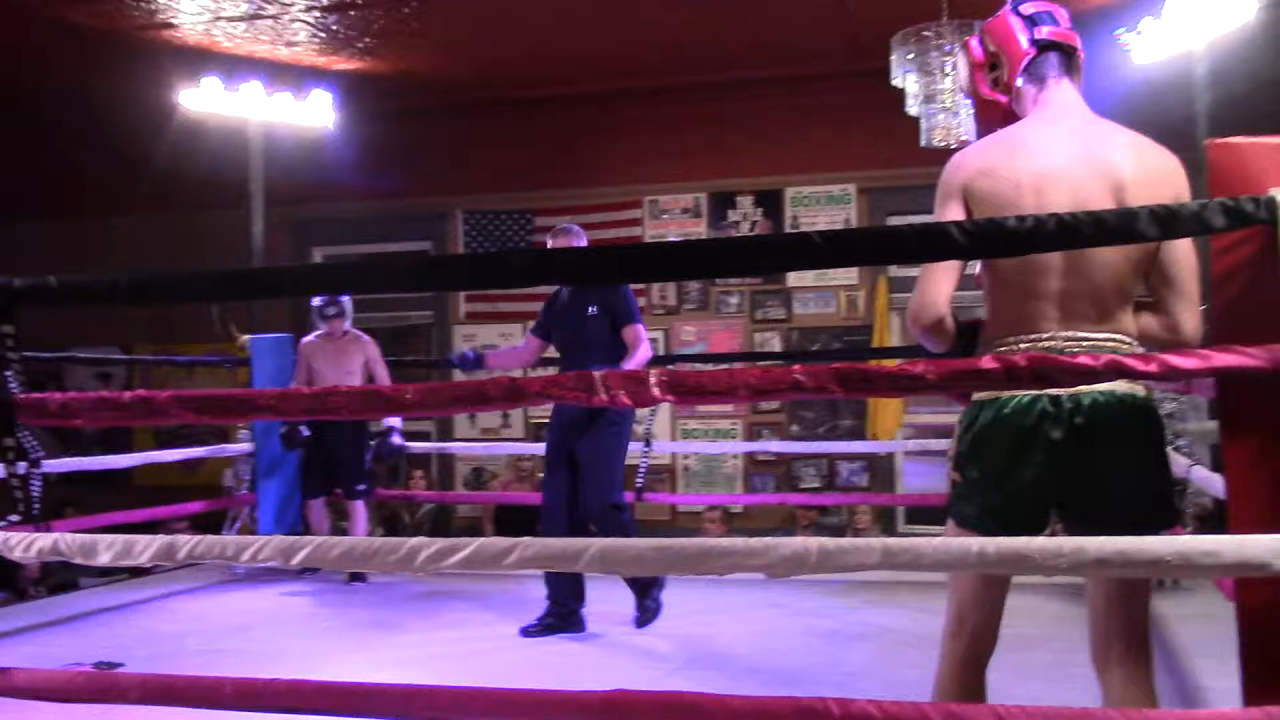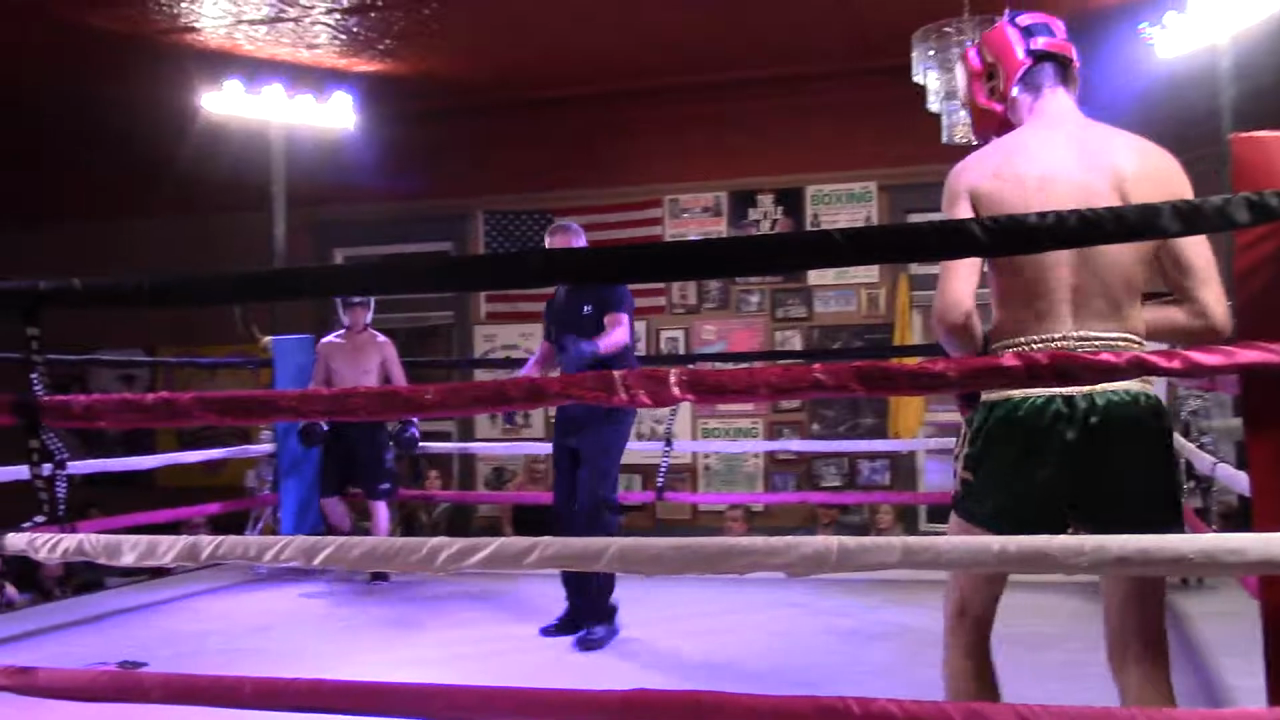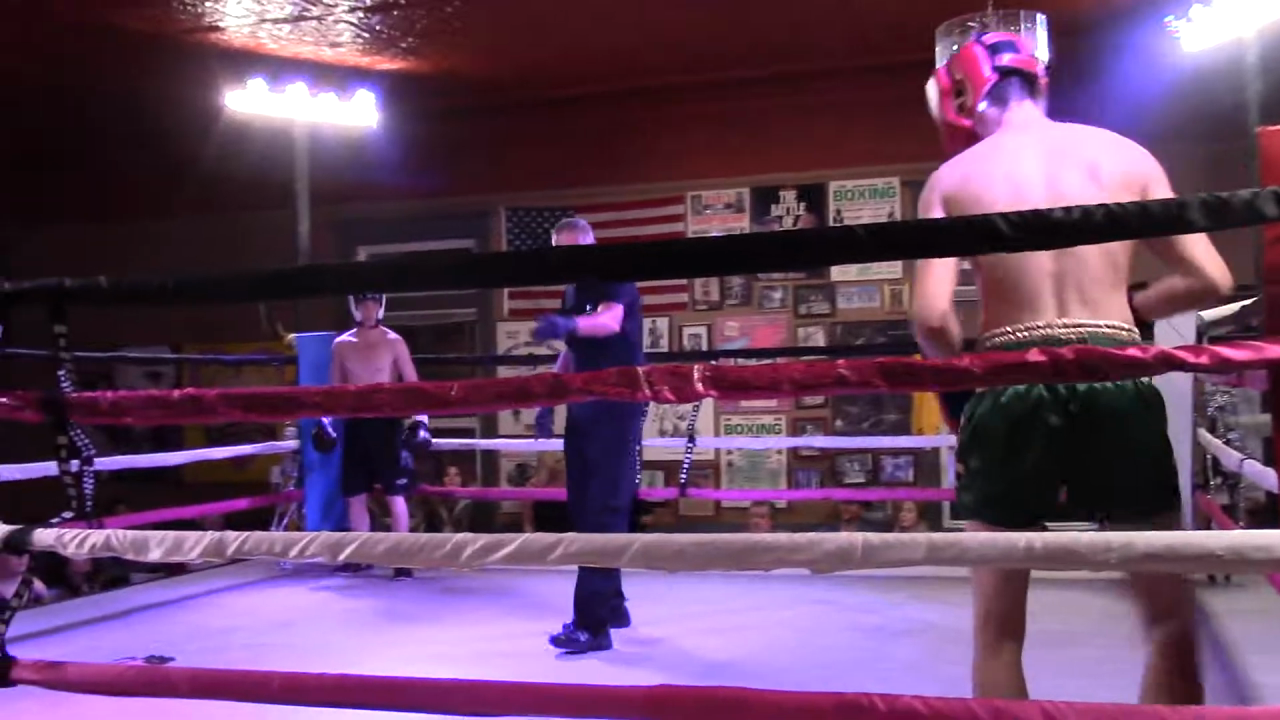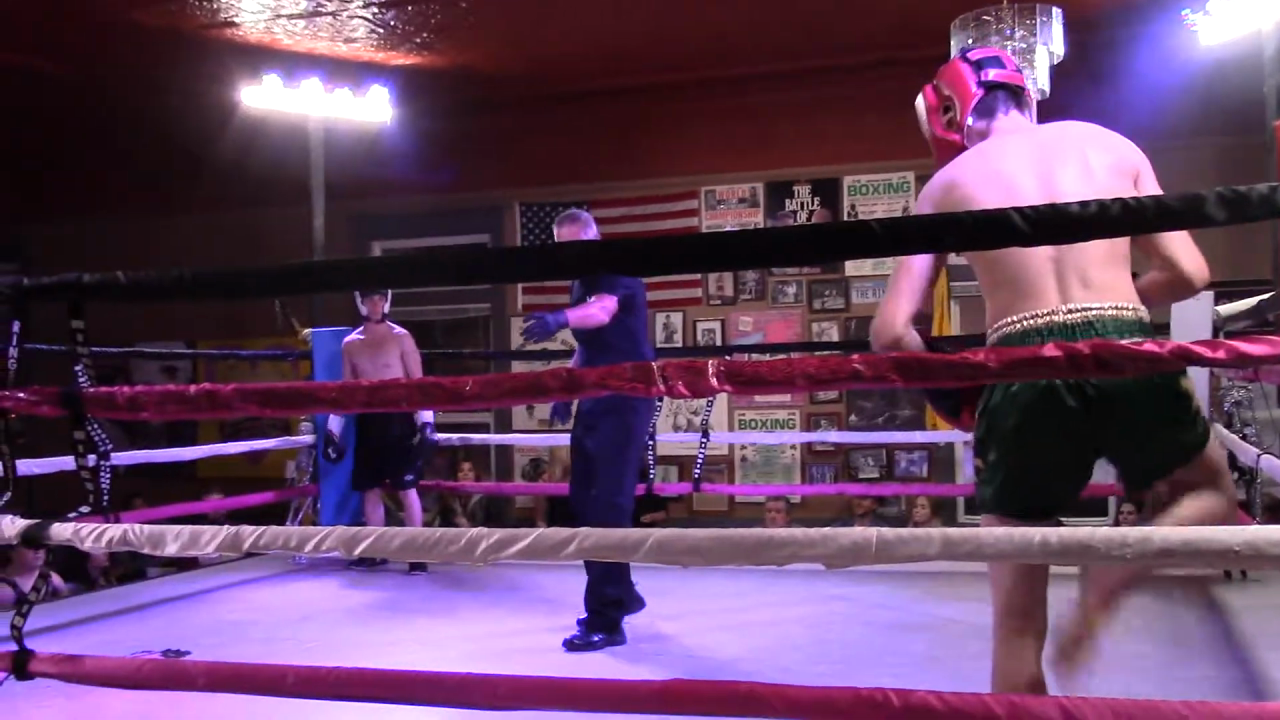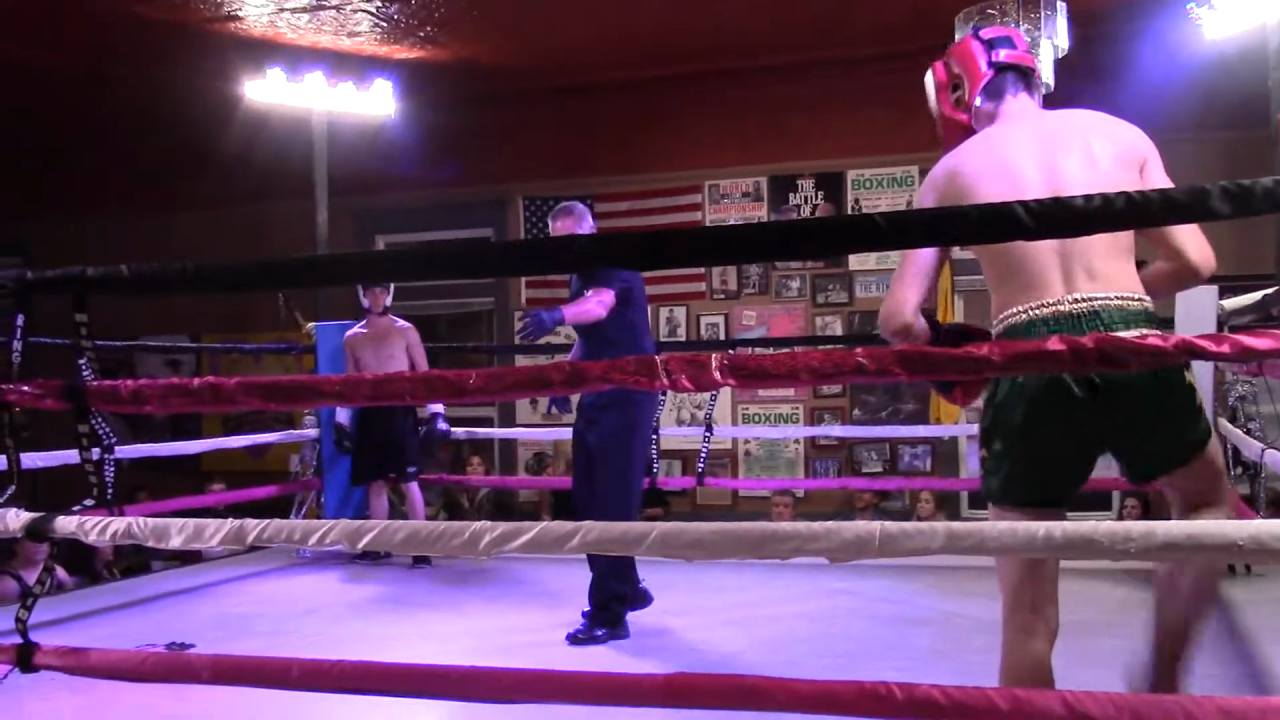
dt=0.2s
person 1, frame 1
left shoulder: (973, 167)
right shoulder: (1157, 166)
left elbow: (928, 315)
right elbow: (1182, 328)
left hip: (1009, 410)
right hip: (1115, 412)
left knee: (968, 639)
right knee: (1123, 652)
person 1, frame 2
left shoulder: (977, 172)
right shoulder: (1156, 166)
left elbow: (953, 313)
right elbow: (1211, 316)
left wrist: (976, 363)
left hip: (1021, 410)
right hip: (1127, 407)
left knee: (967, 622)
right knee: (1141, 654)
person 1, frame 3
left shoulder: (951, 180)
right shoulder: (1126, 155)
left elbow: (931, 317)
right elbow: (1213, 279)
left hip: (1012, 395)
right hip: (1117, 389)
left knee: (998, 632)
right knee: (1172, 621)
person 1, frame 4
left shoulder: (946, 184)
right shoulder: (1112, 147)
left elbow: (891, 332)
right elbow: (1189, 272)
left hip: (1025, 380)
left knee: (1018, 630)
right knee: (1211, 486)
right ankle: (1109, 579)
person 1, frame 5
left shoulder: (951, 172)
right shoulder: (1122, 136)
left elbow: (898, 318)
right elbow: (1195, 262)
left wrist: (947, 350)
left hip: (1029, 373)
left knee: (1028, 623)
right knee: (1208, 501)
right ankle: (1161, 687)
person 2, frame 1
left shoulder: (614, 293)
right shoulder: (556, 303)
left elbow: (641, 346)
right elbow: (528, 352)
left wrist: (621, 375)
right wrist: (481, 359)
left hip: (607, 412)
right hip: (567, 413)
left knee: (599, 503)
right knee: (556, 509)
left ankle: (646, 584)
right ankle: (564, 610)
person 2, frame 2
left shoulder: (609, 287)
right shoulder: (556, 300)
left elbow: (621, 333)
right elbow: (545, 354)
left wrist: (590, 348)
left hip: (608, 410)
right hip: (569, 411)
left knee: (593, 502)
right knee: (566, 509)
left ankle: (600, 611)
right ankle: (581, 608)
person 2, frame 3
left shoulder: (615, 284)
right shoulder: (570, 295)
left elbow: (610, 321)
left wrist: (569, 323)
right wrist: (548, 402)
left hip: (617, 407)
right hip: (582, 409)
left knee: (605, 508)
right knee: (582, 508)
left ankle: (594, 623)
right ankle: (610, 607)
person 2, frame 4
left shoulder: (618, 275)
right shoulder: (580, 284)
left elbow: (600, 312)
left wrist: (560, 318)
left hip: (625, 401)
right hip: (593, 401)
left knee: (608, 505)
right knee: (584, 500)
left ankle: (606, 621)
right ankle: (620, 593)
person 2, frame 5
left shoulder: (616, 267)
right shoulder: (578, 277)
left elbow: (598, 306)
left wrist: (556, 315)
left hip: (627, 394)
right hip: (596, 395)
left knee: (615, 500)
right knee: (588, 494)
left ankle: (610, 614)
right ankle: (627, 588)
person 3, frame 1
left shoulder: (365, 345)
right shoulder: (308, 345)
left elbow: (386, 388)
right elbow: (299, 386)
left wrist: (392, 427)
right wrist: (291, 419)
left hip: (351, 426)
right hip: (318, 427)
left knee: (355, 498)
right knee: (312, 498)
person 3, frame 2
left shoulder: (382, 345)
right shoulder: (327, 345)
left elbow: (401, 387)
right elbow: (318, 386)
left wrist: (410, 420)
right wrist: (311, 416)
left hip: (370, 427)
right hip: (338, 428)
left knee: (377, 498)
right knee: (328, 496)
person 3, frame 3
left shoulder: (394, 343)
right shoulder: (341, 345)
left elbow: (413, 385)
right elbow: (335, 388)
left wrist: (420, 423)
right wrist: (324, 421)
left hip: (386, 425)
right hip: (355, 426)
left knee: (395, 495)
right knee: (355, 495)
person 3, frame 4
left shoulder: (401, 338)
right shoulder: (350, 344)
left elbow: (418, 382)
left wrist: (427, 424)
right wrist: (333, 430)
left hip: (398, 419)
right hip: (367, 421)
left knee: (406, 488)
right knee: (370, 489)
person 3, frame 5
left shoulder: (405, 331)
right shoulder: (352, 338)
left elbow: (424, 374)
left wrist: (436, 413)
right wrist: (342, 422)
left hip: (399, 412)
right hip: (368, 414)
left knee: (408, 481)
right knee: (375, 483)
